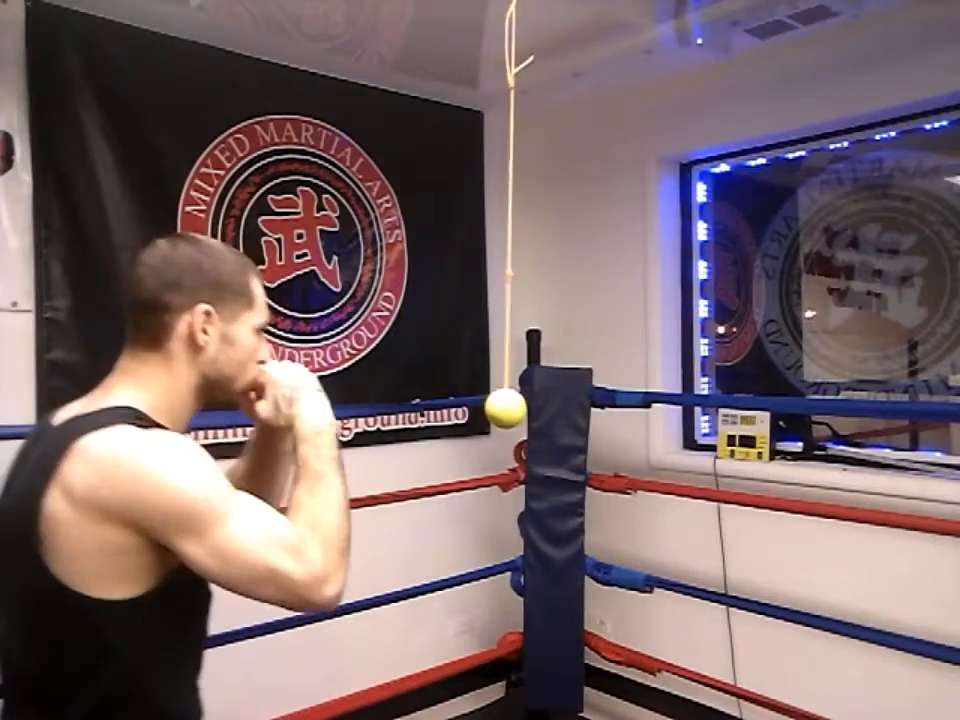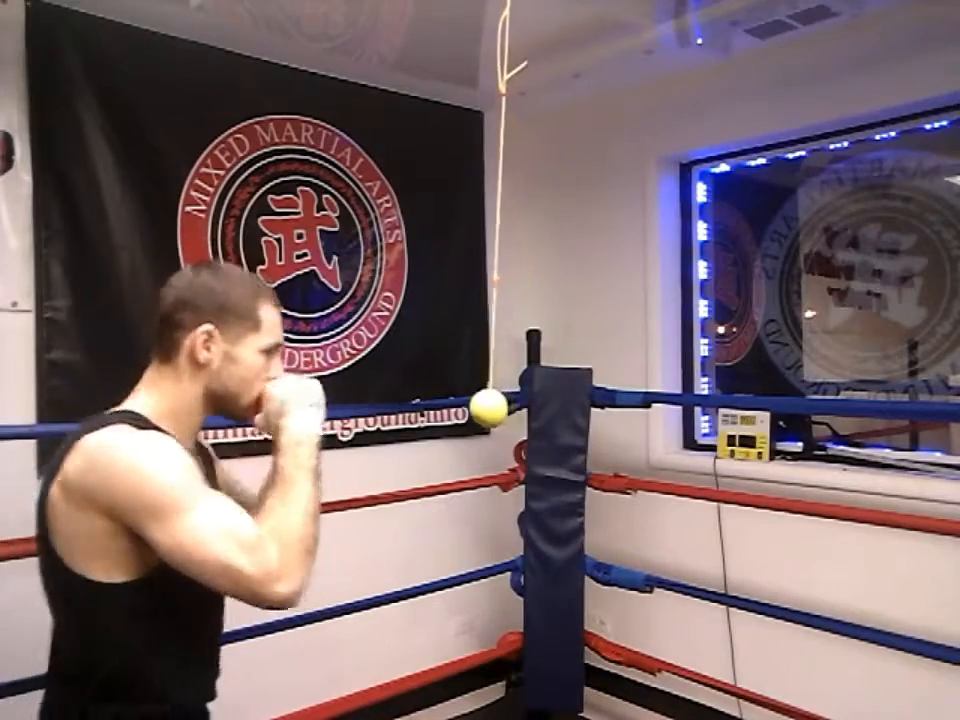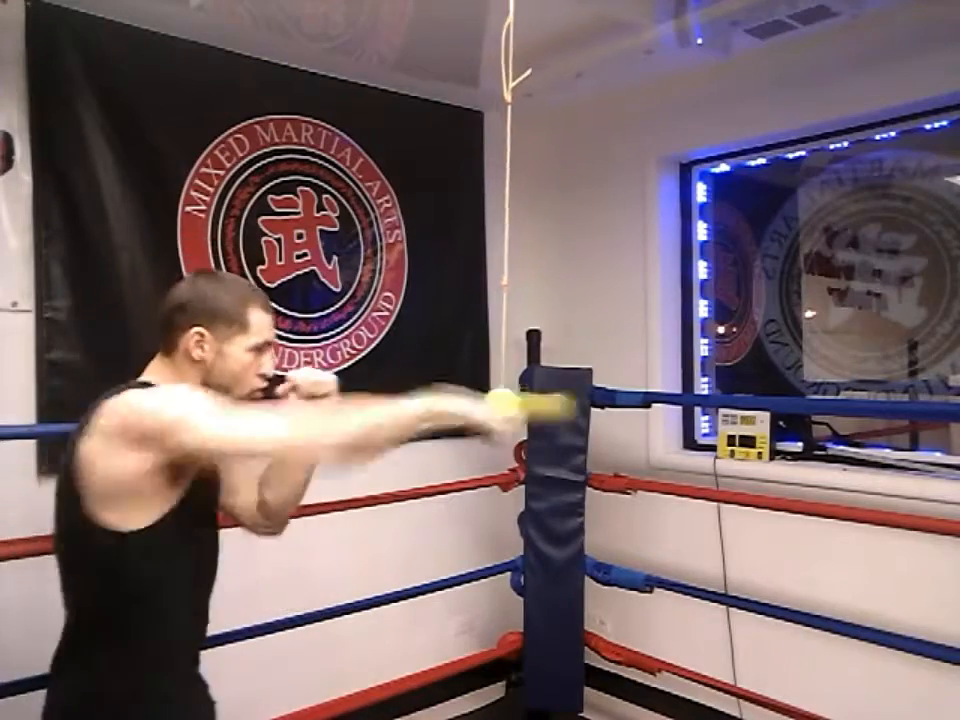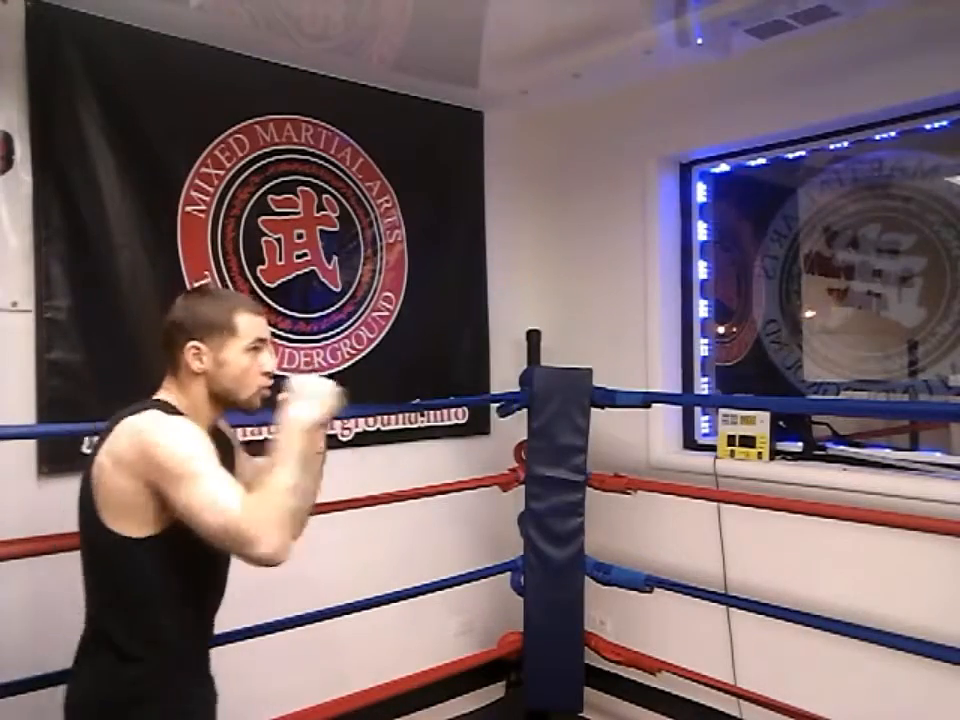
dt=0.3s
person 1, frame 1
left shoulder: (80, 432)
right shoulder: (142, 460)
left elbow: (222, 530)
right elbow: (316, 578)
left wrist: (272, 435)
right wrist: (313, 420)
person 1, frame 2
left shoulder: (181, 445)
right shoulder: (125, 455)
left elbow: (265, 541)
right elbow: (278, 578)
left wrist: (294, 443)
right wrist: (297, 433)
person 1, frame 3
left shoulder: (184, 427)
right shoulder: (141, 415)
left elbow: (264, 512)
right elbow: (309, 436)
left wrist: (303, 415)
right wrist: (450, 407)
person 1, frame 4
left shoulder: (211, 435)
right shoulder: (159, 435)
left elbow: (284, 519)
right elbow: (264, 541)
left wrist: (310, 428)
right wrist: (294, 425)
